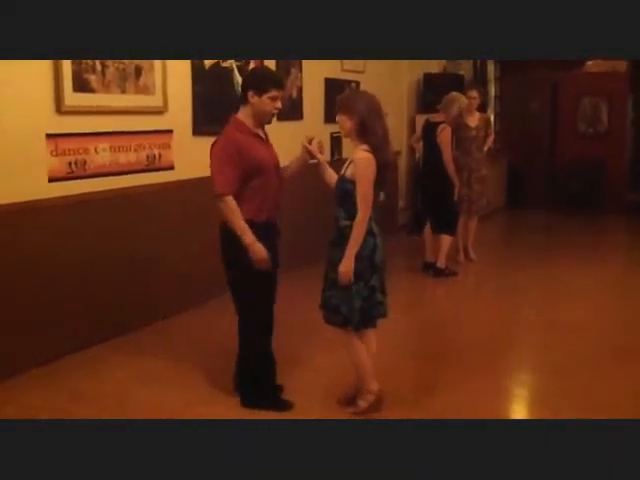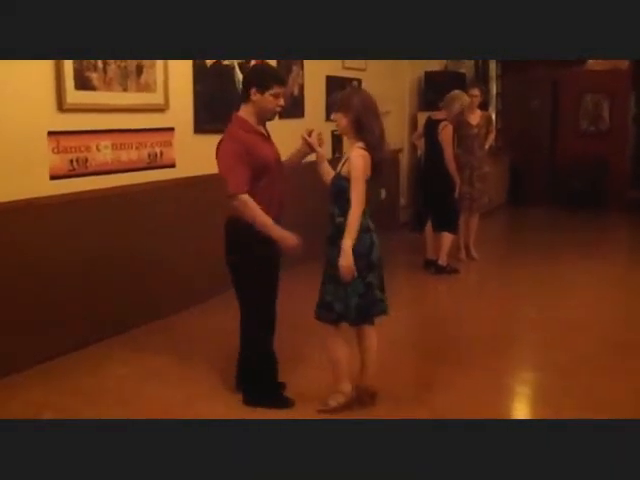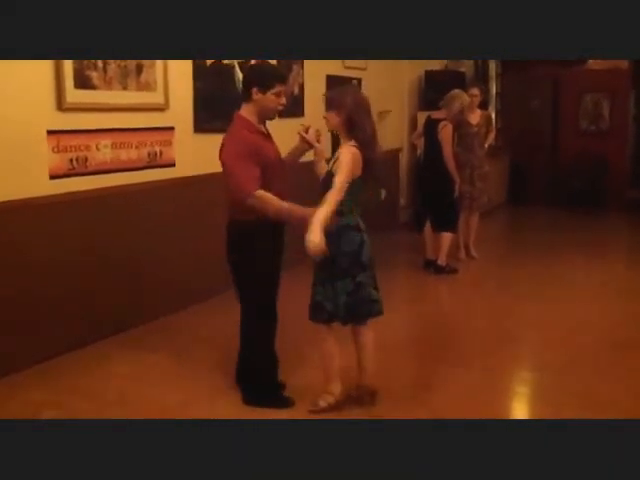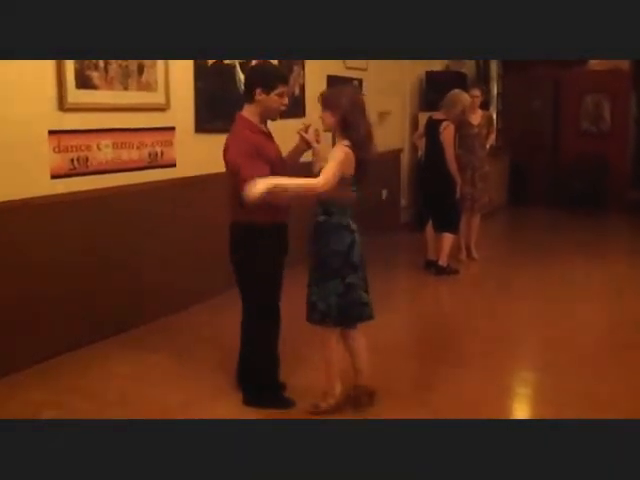
dt=0.2s
person 1, frame 1
left shoulder: (261, 135)
right shoulder: (230, 141)
right elbow: (225, 198)
left wrist: (302, 160)
right wrist: (250, 243)
left hip: (265, 232)
right hip: (245, 238)
left knee: (260, 312)
right knee: (256, 315)
left ankle: (249, 378)
right ankle: (257, 390)
person 1, frame 2
left shoulder: (261, 132)
right shoulder: (235, 139)
right elbow: (239, 198)
left wrist: (302, 153)
right wrist: (279, 233)
left hip: (266, 234)
right hip: (248, 236)
left knee: (261, 309)
right knee: (258, 312)
left ankle: (252, 376)
right ankle: (259, 388)
person 1, frame 3
left shoulder: (260, 131)
right shoulder: (238, 139)
right elbow: (252, 195)
left wrist: (301, 149)
right wrist: (304, 213)
left hip: (266, 233)
right hip: (250, 235)
left knee: (259, 308)
right knee: (260, 311)
left ankle: (251, 375)
right ankle: (259, 387)
person 1, frame 4
left shoulder: (260, 131)
right shoulder: (242, 140)
right elbow: (266, 191)
left wrist: (300, 149)
left hip: (268, 232)
right hip: (254, 236)
left knee: (260, 308)
right knee: (263, 312)
left ankle: (252, 376)
right ankle: (259, 388)
person 2, frame 1
left shoulder: (364, 158)
right shoulder: (360, 155)
left elbow: (362, 212)
right elbow: (342, 189)
left wrist: (349, 257)
right wrist: (320, 161)
left hip: (358, 247)
right hip: (353, 244)
left knee: (349, 324)
right knee: (362, 323)
left ankle: (372, 389)
right ankle: (363, 387)
person 2, frame 2
left shoulder: (359, 154)
right shoulder: (354, 152)
left elbow: (357, 205)
right elbow: (335, 185)
left wrist: (345, 249)
right wrist: (319, 154)
left hip: (354, 243)
right hip: (357, 242)
left knee: (333, 320)
right knee: (362, 319)
left ankle: (344, 388)
right ankle: (366, 385)
person 2, frame 3
left shoulder: (349, 152)
right shoulder: (349, 150)
left elbow: (337, 192)
right elbow: (329, 180)
left wrist: (316, 225)
right wrist: (316, 149)
left hip: (342, 239)
right hip: (350, 238)
left knee: (327, 320)
right knee: (358, 318)
left ankle: (334, 390)
right ankle: (365, 385)
person 2, frame 4
left shoulder: (343, 151)
right shoulder: (346, 149)
left elbow: (320, 185)
left wrist: (271, 182)
right wrist: (315, 149)
left hip: (334, 239)
right hip: (343, 237)
left knee: (331, 323)
right knee: (347, 320)
left ankle: (335, 392)
right ankle: (362, 384)
person 3, frame 1
left shoulder: (429, 121)
right shoulder: (444, 128)
left elbow: (414, 141)
right elbow: (447, 161)
right wrist: (456, 182)
left hip: (426, 176)
right hip: (441, 179)
left knee: (430, 218)
right knee: (449, 220)
left ankle: (429, 260)
right ankle: (440, 265)
person 3, frame 2
left shoulder: (430, 118)
right shoulder: (446, 126)
left elbow: (416, 138)
right elbow: (448, 158)
right wrist: (457, 179)
left hip: (427, 174)
right hip: (441, 177)
left knee: (431, 216)
right knee: (450, 218)
left ankle: (430, 258)
right ankle: (442, 262)
person 3, frame 3
left shoulder: (430, 118)
right shoulder: (446, 125)
left elbow: (415, 138)
right elbow: (448, 158)
right wrist: (456, 179)
left hip: (426, 173)
right hip: (440, 176)
left knee: (430, 216)
right knee: (449, 218)
left ankle: (430, 258)
right ankle: (441, 262)
person 3, frame 4
left shoulder: (431, 119)
right shoulder: (448, 126)
left elbow: (416, 138)
right elbow: (450, 159)
right wrist: (458, 180)
left hip: (427, 174)
right hip: (442, 177)
left knee: (432, 216)
right knee: (451, 219)
left ankle: (431, 259)
right ankle: (442, 263)
person 4, frame 1
left shoulder: (485, 119)
right shoulder: (457, 120)
left elbow: (491, 136)
left wrist: (484, 149)
left hip: (478, 167)
right hip: (460, 167)
left knee: (474, 208)
right knee: (461, 208)
left ankle: (469, 247)
right ankle: (460, 249)
person 4, frame 2
left shoulder: (486, 117)
right shoulder: (459, 118)
left elbow: (492, 133)
left wrist: (486, 147)
left hip: (479, 164)
right hip: (462, 164)
left knee: (476, 206)
right knee: (462, 206)
left ankle: (471, 245)
right ankle: (461, 246)
person 4, frame 3
left shoulder: (486, 116)
left elbow: (491, 133)
left wrist: (486, 145)
left hip: (479, 163)
right hip: (462, 163)
left knee: (475, 205)
right knee: (462, 205)
left ankle: (471, 244)
right ankle: (461, 246)
person 4, frame 4
left shoulder: (487, 117)
right shoulder: (460, 118)
left elbow: (492, 133)
left wrist: (487, 146)
left hip: (480, 164)
right hip: (463, 164)
left knee: (477, 206)
right knee: (463, 206)
left ankle: (472, 245)
right ankle: (462, 247)
